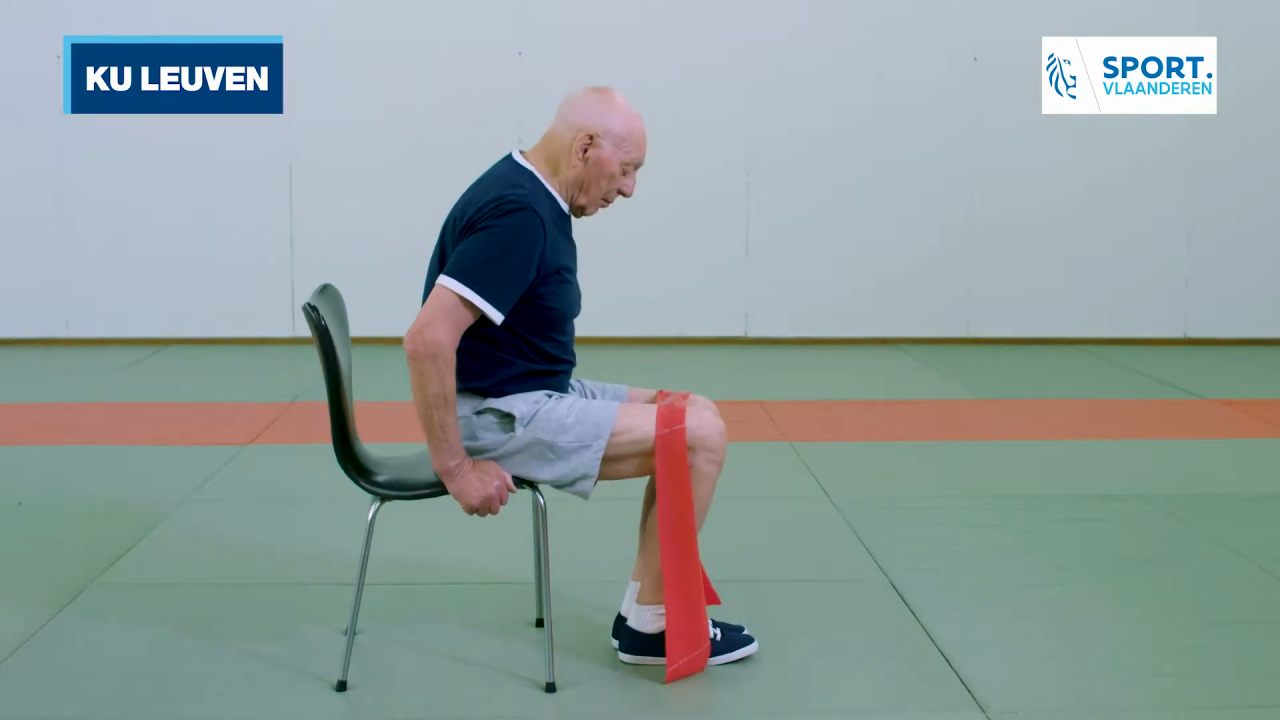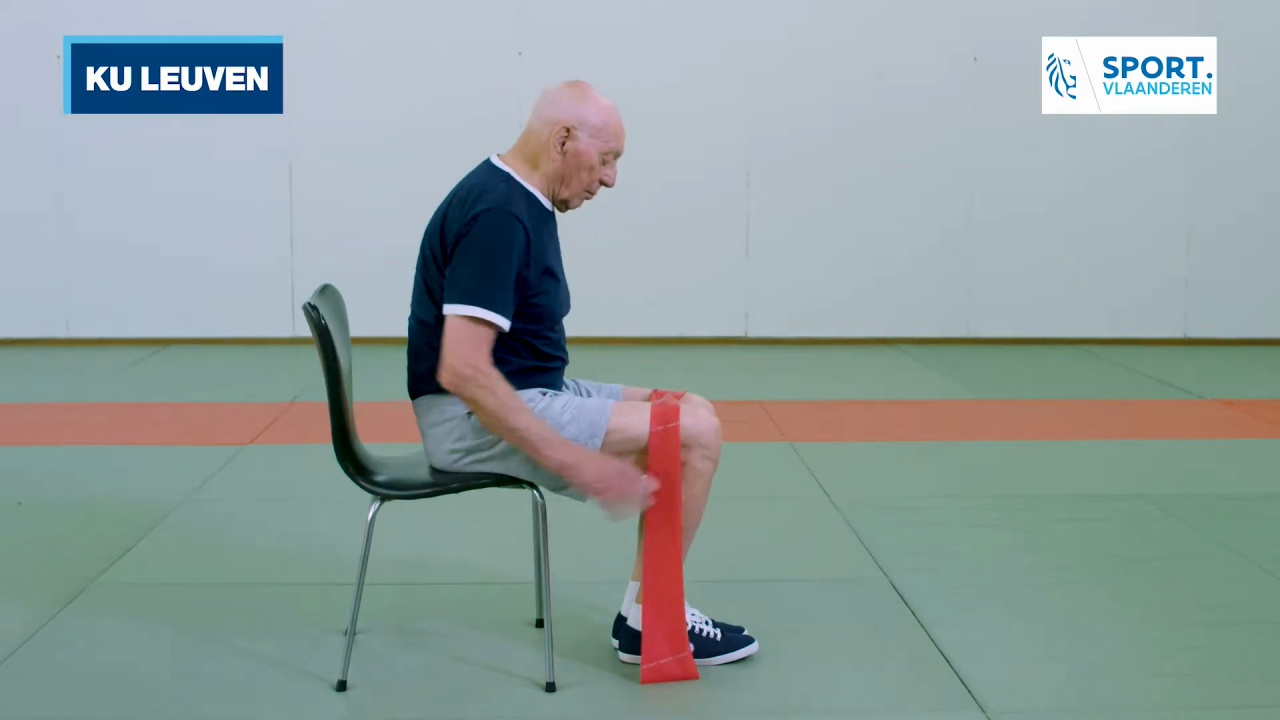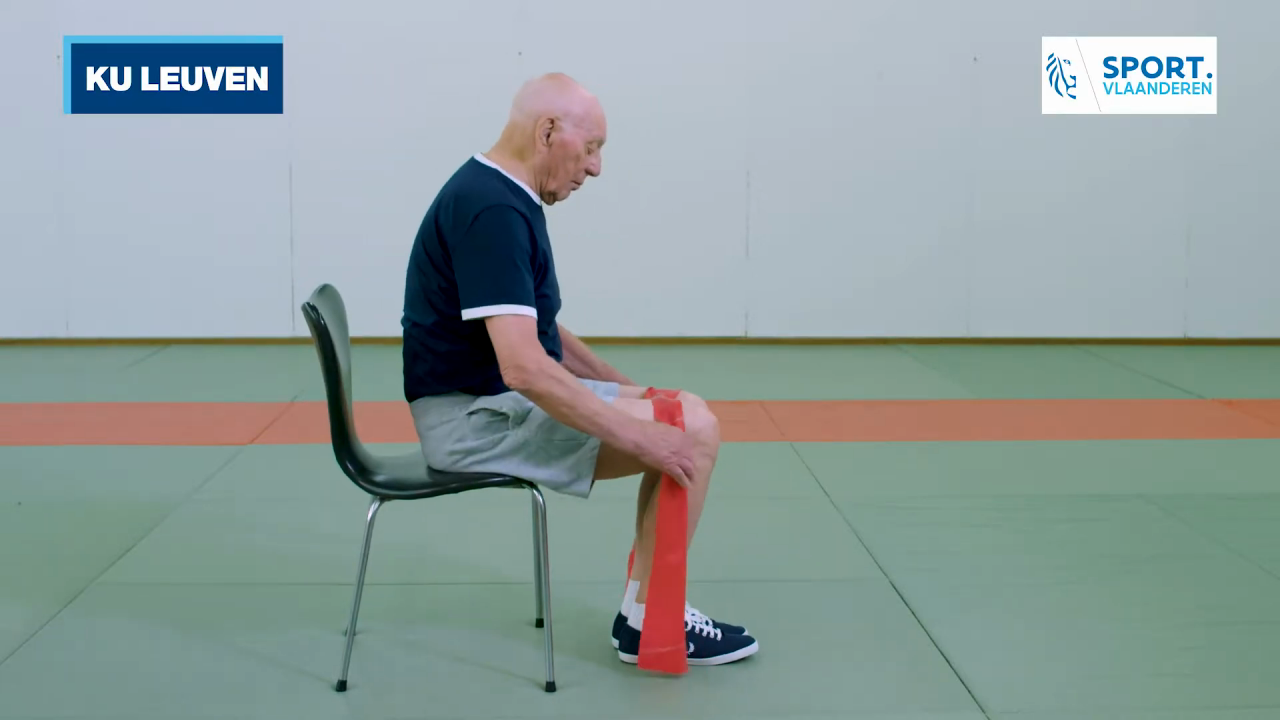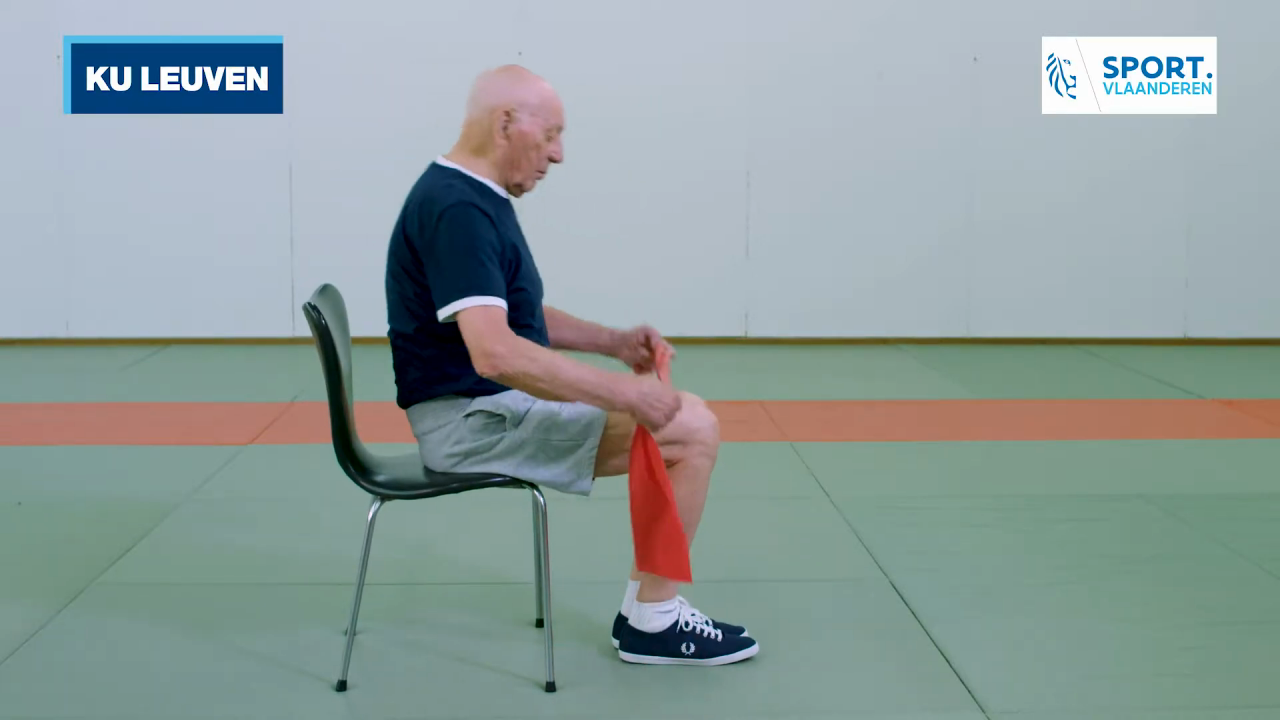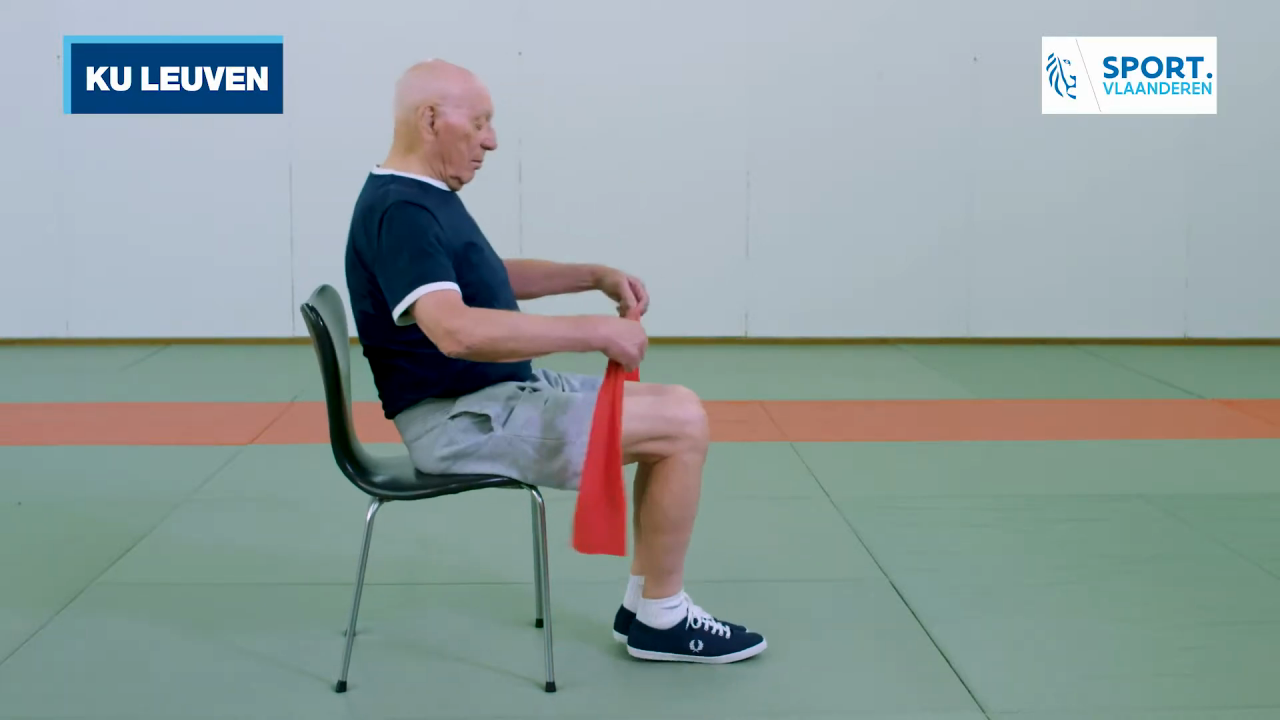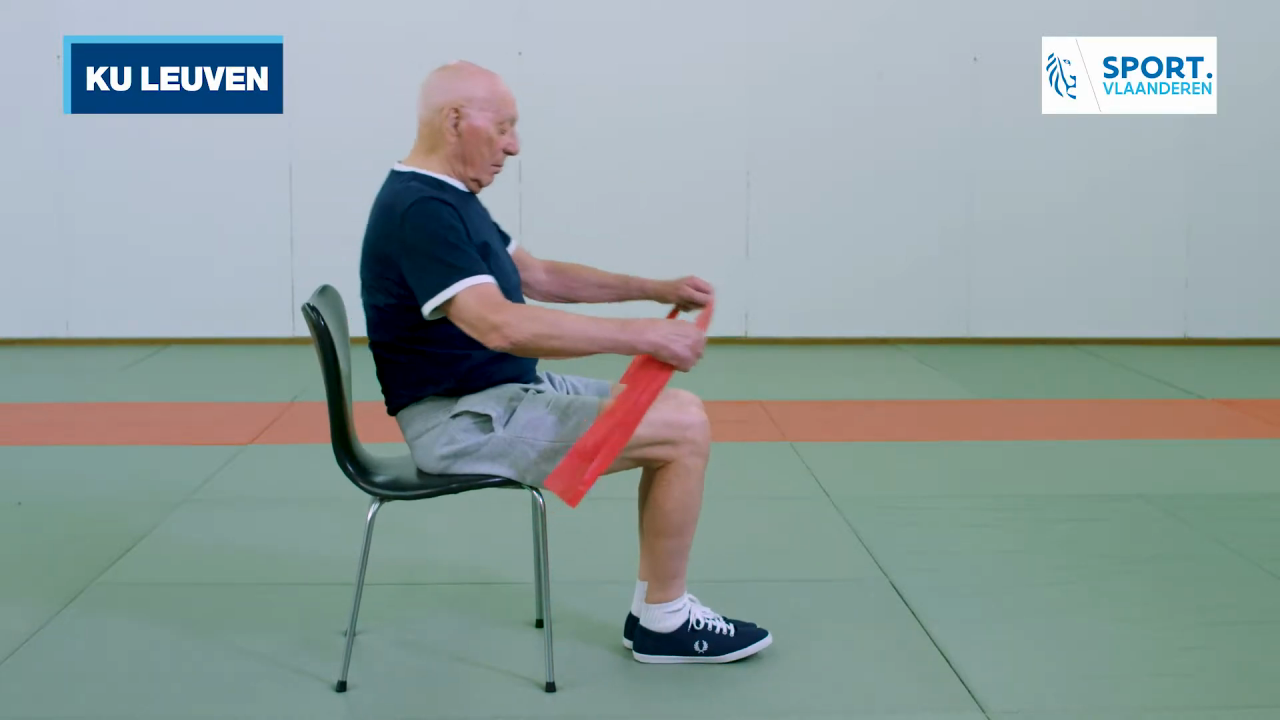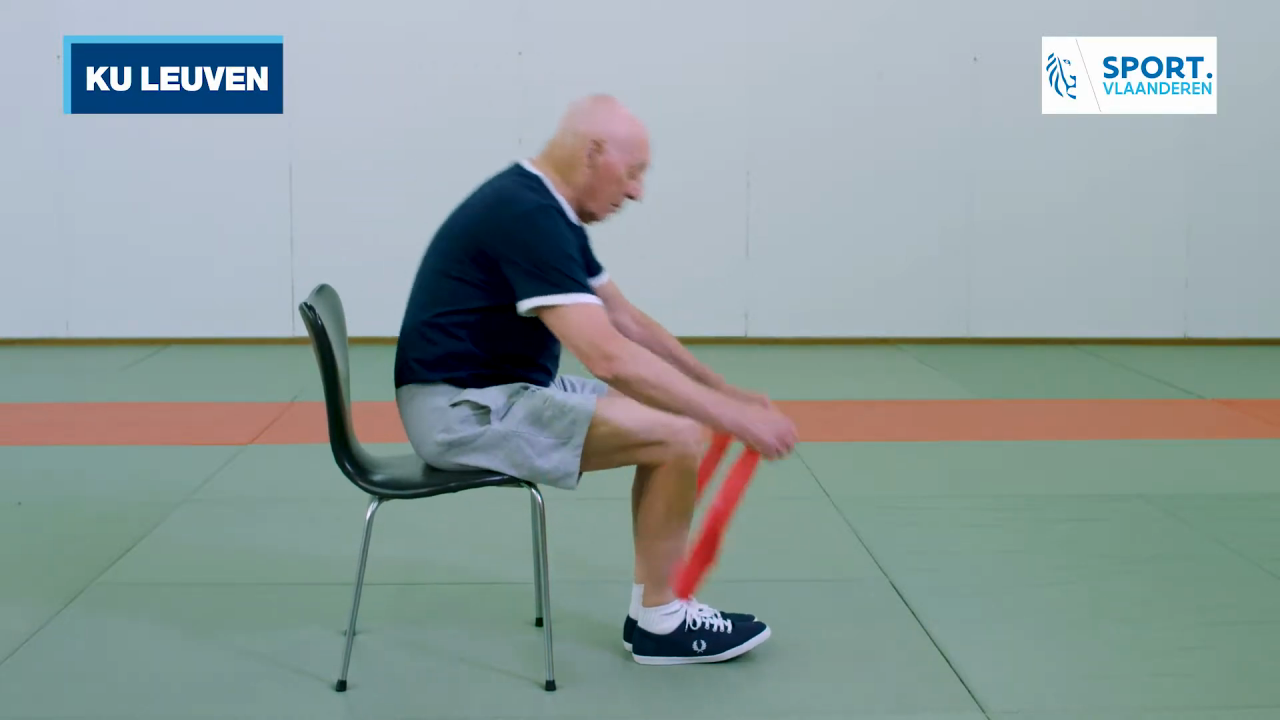
dt=0.3s
person 1, frame 1
left shoulder: (533, 197)
right shoulder: (519, 213)
right elbow: (428, 340)
right wrist: (455, 467)
left hip: (535, 395)
right hip: (496, 418)
left knee: (699, 416)
right knee: (701, 437)
left ankle: (647, 608)
right ankle: (651, 623)
person 1, frame 2
left shoulder: (521, 199)
right shoulder: (498, 214)
right elbow: (463, 369)
left wrist: (567, 437)
right wrist: (573, 461)
left hip: (531, 393)
right hip: (483, 421)
left knee: (692, 415)
right knee: (695, 436)
left ankle: (647, 608)
right ankle: (651, 621)
person 1, frame 3
left shoulder: (500, 196)
right shoulder: (494, 211)
right elbow: (524, 369)
left wrist: (624, 387)
right wrist: (638, 437)
left hip: (500, 399)
right hip: (476, 417)
left knee: (688, 415)
right knee: (692, 436)
left ankle: (648, 607)
right ankle: (652, 622)
person 1, frame 4
left shoulder: (471, 196)
right shoulder: (457, 209)
right elbow: (496, 354)
left wrist: (613, 342)
right wrist: (625, 396)
left hip: (495, 404)
right hip: (473, 419)
left knee: (686, 414)
right knee: (691, 434)
left ankle: (647, 609)
right ankle: (653, 621)
person 1, frame 5
left shoulder: (423, 196)
right shoulder: (400, 211)
left elbow: (495, 279)
right elbow: (457, 332)
left wrist: (596, 275)
right wrist: (594, 330)
left hip: (497, 393)
right hip: (462, 421)
left knee: (679, 407)
right knee: (682, 428)
left ankle: (648, 604)
right ankle: (661, 618)
person 1, frame 6
left shoulder: (443, 196)
right shoulder: (421, 210)
left elbow: (537, 276)
right elbow: (500, 326)
left wrist: (649, 288)
right wrist: (640, 334)
left hip: (500, 395)
right hip: (464, 421)
left knee: (680, 412)
right knee: (683, 432)
left ankle: (658, 606)
right ankle: (663, 620)
person 1, frame 7
left shoulder: (540, 206)
right shoulder: (526, 217)
left elbow: (623, 318)
right elbow: (609, 356)
left wrist: (717, 386)
right wrist: (734, 418)
left hip: (488, 393)
right hip: (464, 412)
left knee: (678, 420)
right knee: (674, 436)
left ankle: (655, 606)
right ankle: (661, 622)
